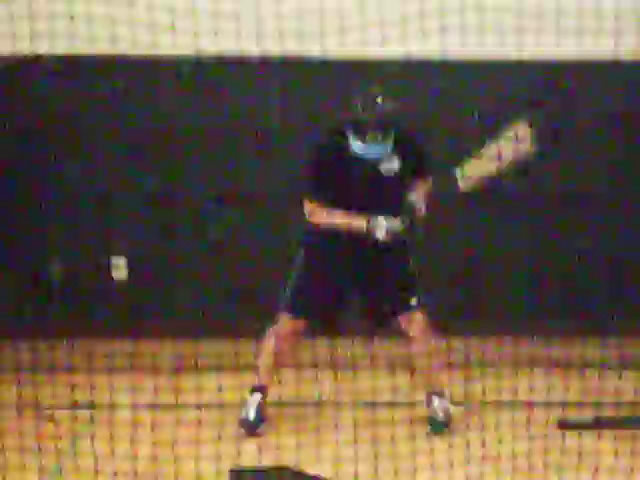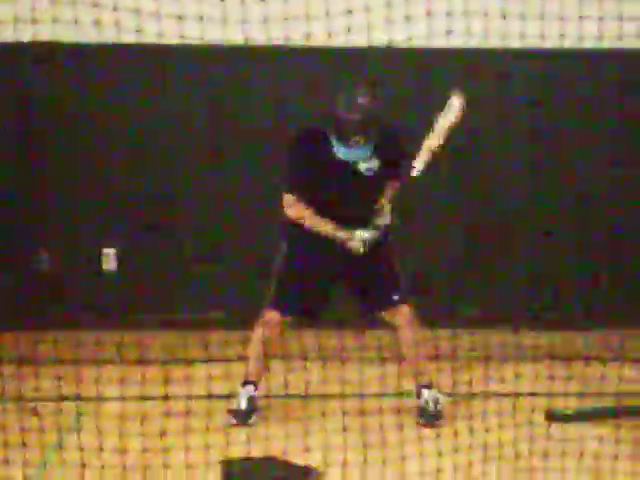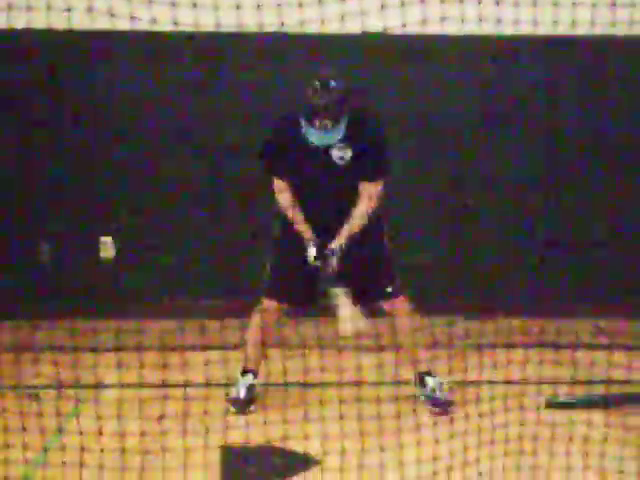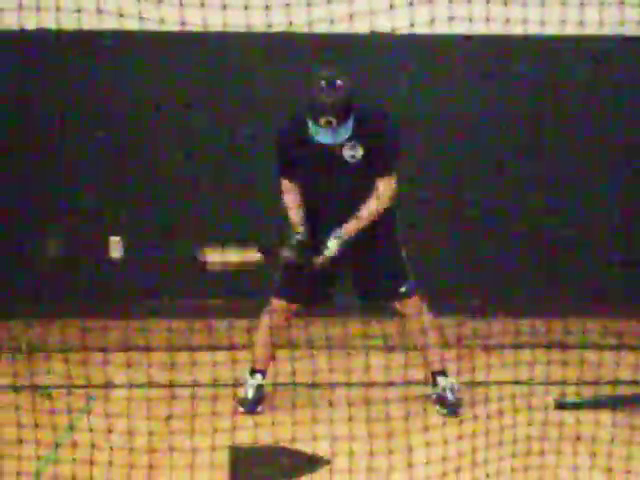
dt=0.3s
person 1, frame 1
left shoulder: (405, 145)
right shoulder: (328, 150)
left elbow: (421, 179)
right elbow: (314, 212)
left wrist: (417, 199)
right wrist: (366, 224)
left hip: (384, 248)
right hip: (329, 248)
left knee: (415, 320)
right knee: (289, 321)
left ankle: (436, 399)
right ankle: (257, 397)
person 1, frame 2
left shoulder: (388, 141)
right shoulder: (307, 144)
left elbow: (394, 177)
right elbow: (293, 206)
left wrist: (383, 209)
right wrist: (344, 235)
left hip: (367, 239)
right hip: (311, 241)
left knee: (401, 313)
right knee: (274, 316)
left ankle: (426, 391)
right ankle: (249, 391)
person 1, frame 3
left shoulder: (367, 129)
right shoulder: (285, 130)
left elbow: (370, 197)
right elbow: (282, 187)
left wrist: (339, 245)
right wrist: (309, 238)
left hip: (358, 229)
right hip: (302, 228)
left knee: (396, 301)
right knee: (271, 304)
left ankle: (426, 378)
right ankle: (248, 379)
person 1, frame 4
left shoulder: (376, 126)
right shoulder: (293, 133)
left elbow: (384, 192)
right elbow: (290, 187)
left wrist: (343, 236)
right wrist: (300, 234)
left hip: (370, 228)
right hip: (314, 229)
left knee: (409, 301)
right knee: (280, 304)
left ankle: (440, 379)
right ankle: (256, 380)
